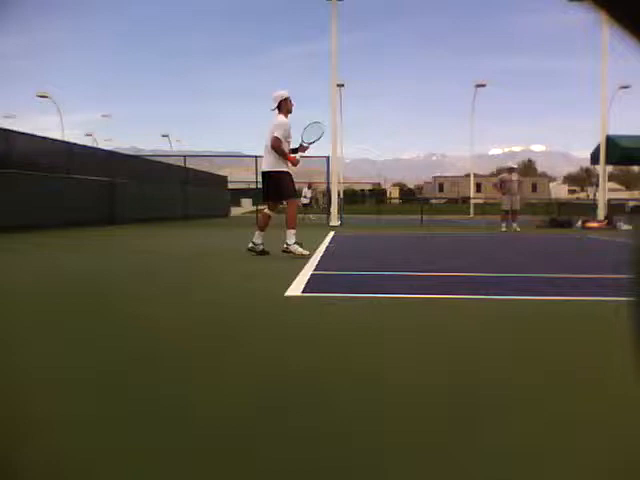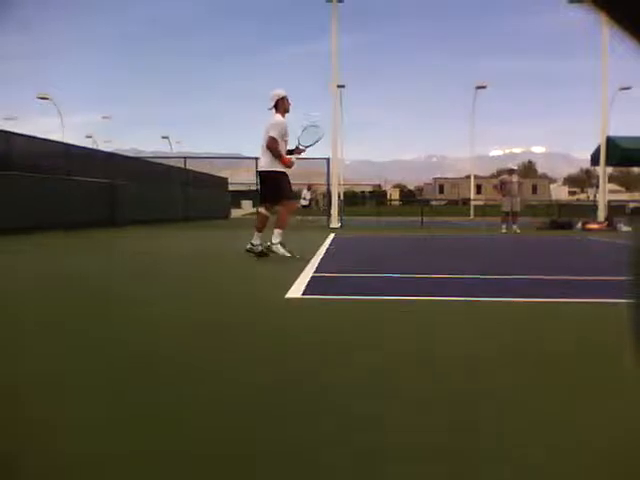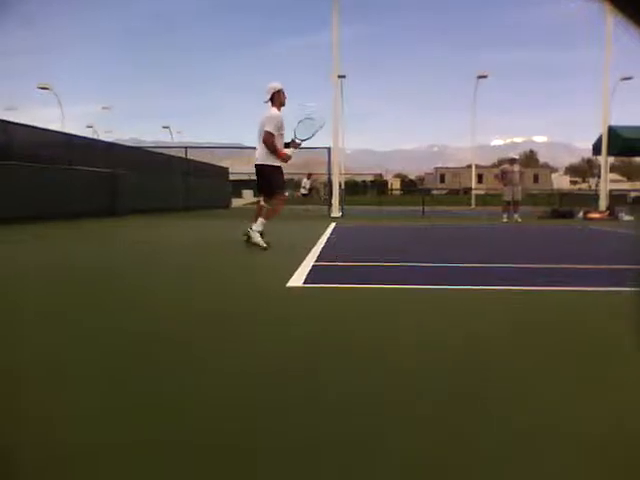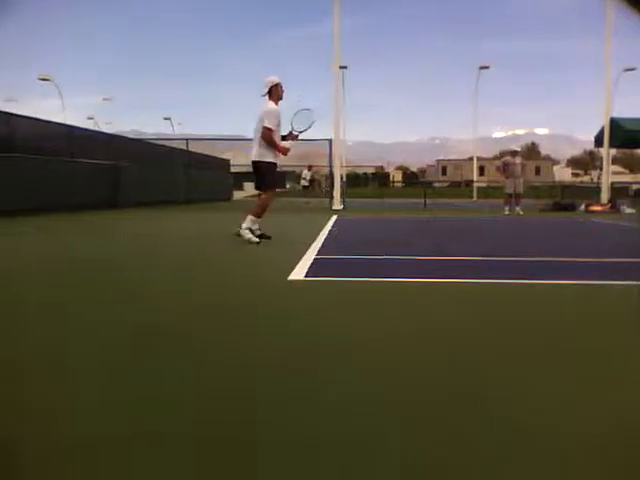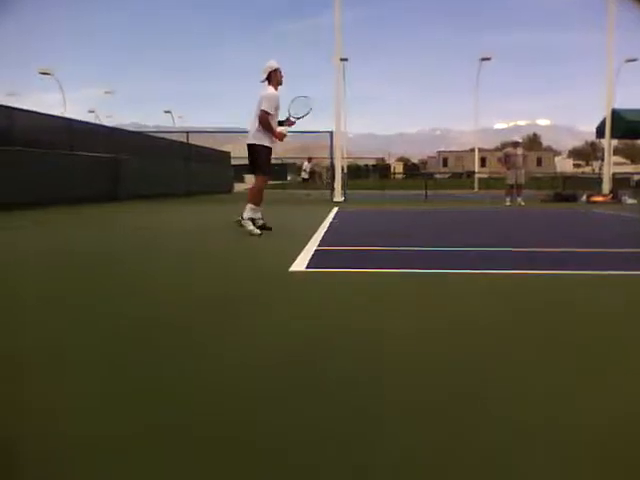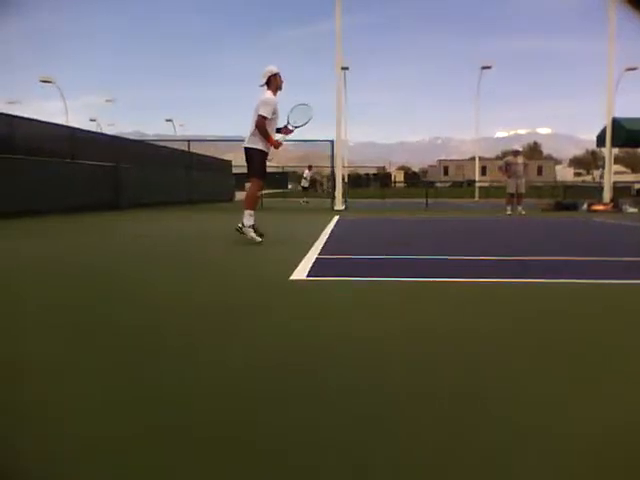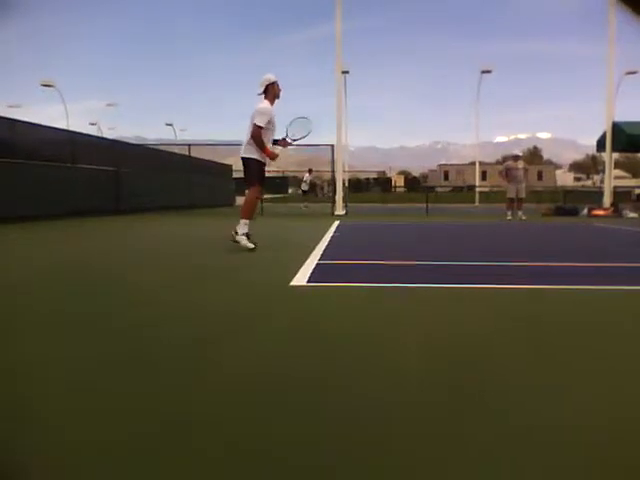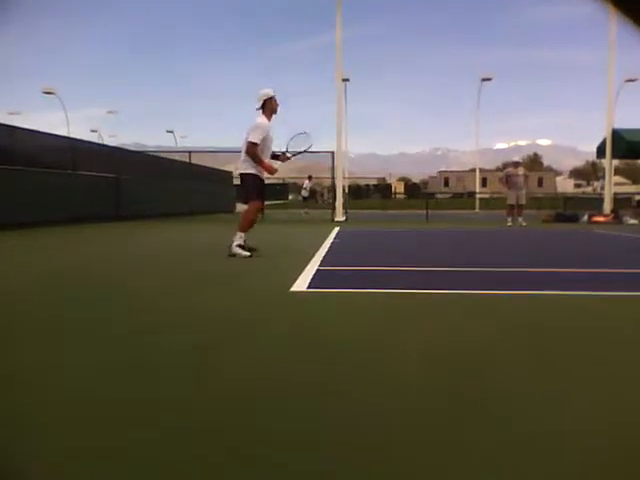
dt=0.1s
person 1, frame 1
left shoulder: (279, 122)
right shoulder: (283, 122)
right elbow: (275, 144)
left wrist: (297, 150)
right wrist: (290, 158)
left hip: (269, 169)
right hip: (278, 169)
left knee: (271, 206)
right knee: (292, 203)
left ankle: (256, 243)
right ankle: (291, 243)
person 1, frame 2
left shoulder: (275, 121)
right shoulder: (279, 121)
right elbow: (270, 144)
left wrist: (293, 151)
right wrist: (285, 160)
left hip: (265, 169)
right hip: (274, 170)
left knee: (267, 207)
right knee: (288, 204)
left ankle: (255, 244)
right ankle: (275, 242)
person 1, frame 3
left shoulder: (270, 115)
right shoulder: (275, 115)
right elbow: (267, 140)
left wrist: (288, 144)
right wrist: (281, 154)
left hip: (262, 162)
right hip: (270, 163)
left knee: (266, 199)
right knee: (280, 198)
left ankle: (255, 230)
right ankle: (256, 229)
person 1, frame 4
left shoulder: (268, 109)
right shoulder: (273, 109)
right elbow: (265, 135)
left wrist: (285, 137)
right wrist: (280, 148)
left hip: (260, 158)
right hip: (266, 159)
left knee: (266, 194)
right knee: (269, 194)
left ankle: (254, 228)
right ankle: (246, 227)
person 1, frame 5
left shoulder: (269, 94)
right shoulder: (272, 94)
right elbow: (262, 119)
left wrist: (282, 123)
right wrist: (277, 133)
left hip: (259, 142)
right hip: (260, 142)
left knee: (262, 180)
right knee: (261, 179)
left ankle: (257, 218)
right ankle: (247, 216)
person 1, frame 6
left shoulder: (268, 99)
right shoulder: (270, 99)
right elbow: (259, 123)
left wrist: (280, 130)
right wrist: (272, 141)
left hip: (257, 147)
right hip: (256, 147)
left knee: (258, 186)
right knee: (256, 183)
left ankle: (248, 222)
right ankle: (247, 223)
person 1, frame 7
left shoulder: (268, 109)
right shoulder: (264, 108)
right elbow: (254, 134)
left wrist: (279, 142)
right wrist: (268, 151)
left hip: (258, 158)
right hip: (252, 156)
left knee: (256, 195)
right knee: (254, 192)
left ankle: (241, 230)
right ankle: (241, 232)
person 1, frame 8
left shoulder: (265, 125)
right shoulder: (261, 124)
right elbow: (250, 150)
left wrist: (278, 156)
right wrist: (266, 166)
left hip: (257, 173)
right hip: (249, 171)
left knee: (258, 208)
right knee: (254, 205)
left ankle: (240, 241)
right ankle: (236, 244)
